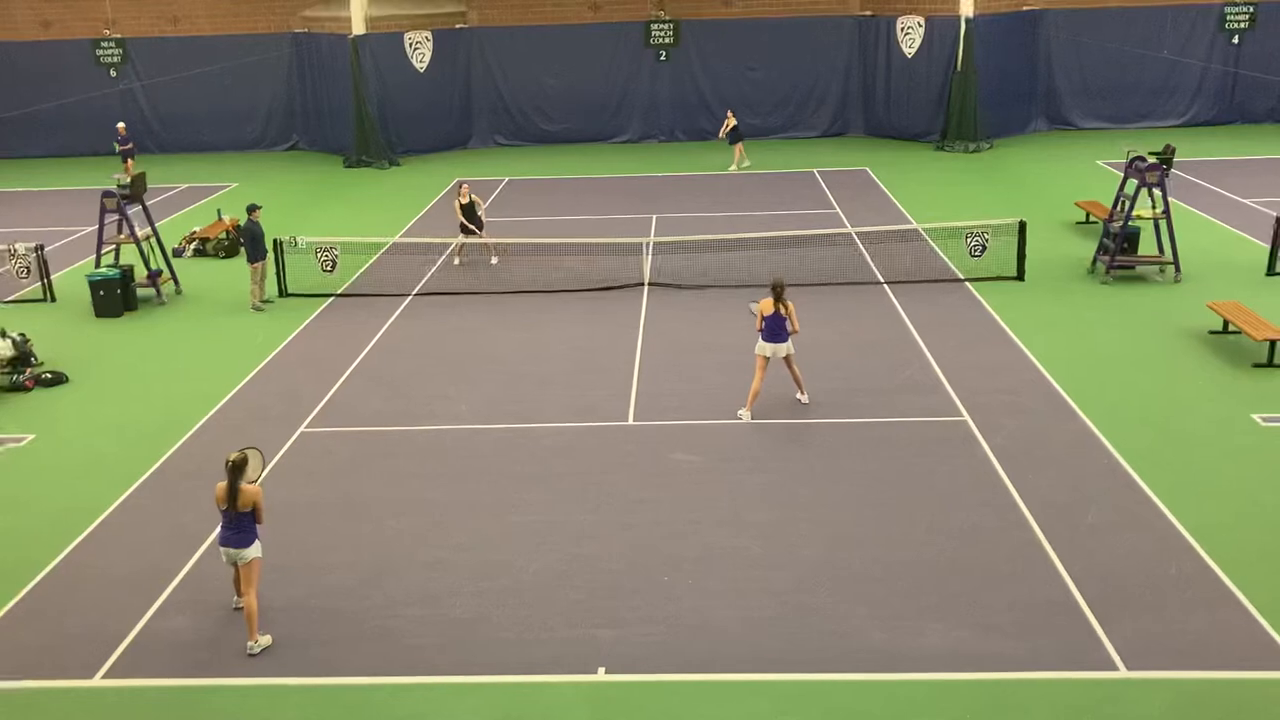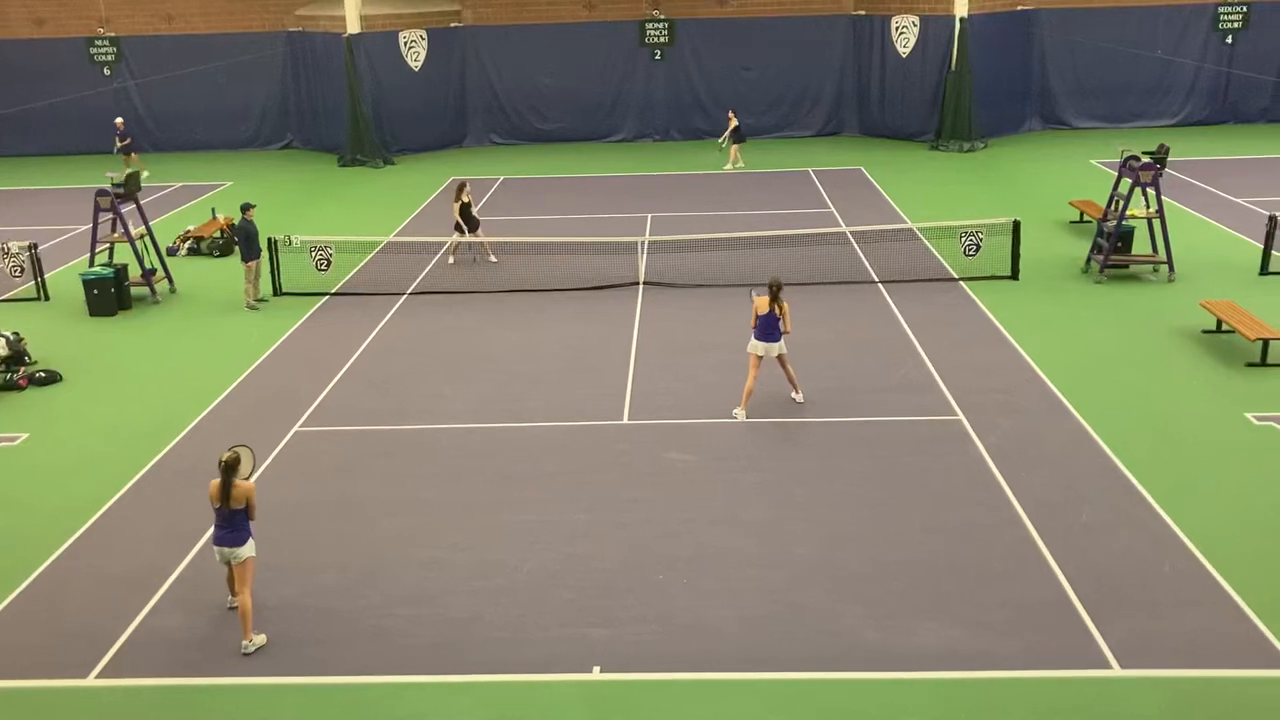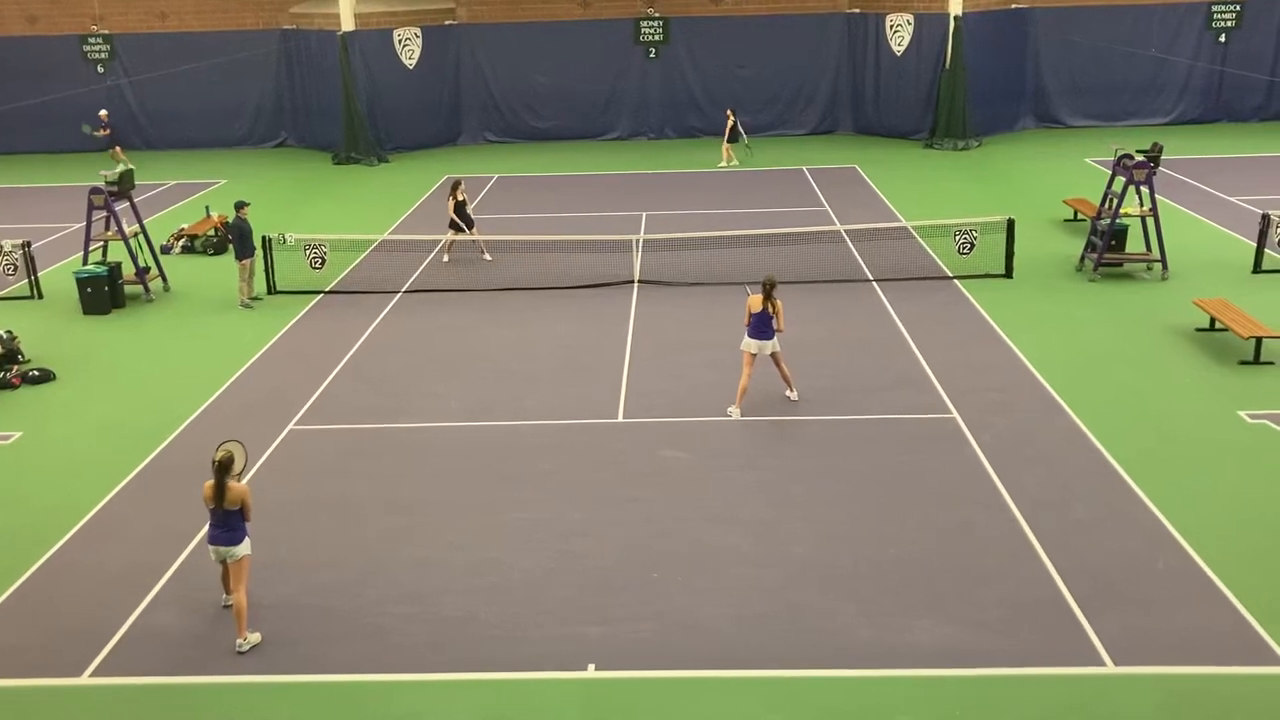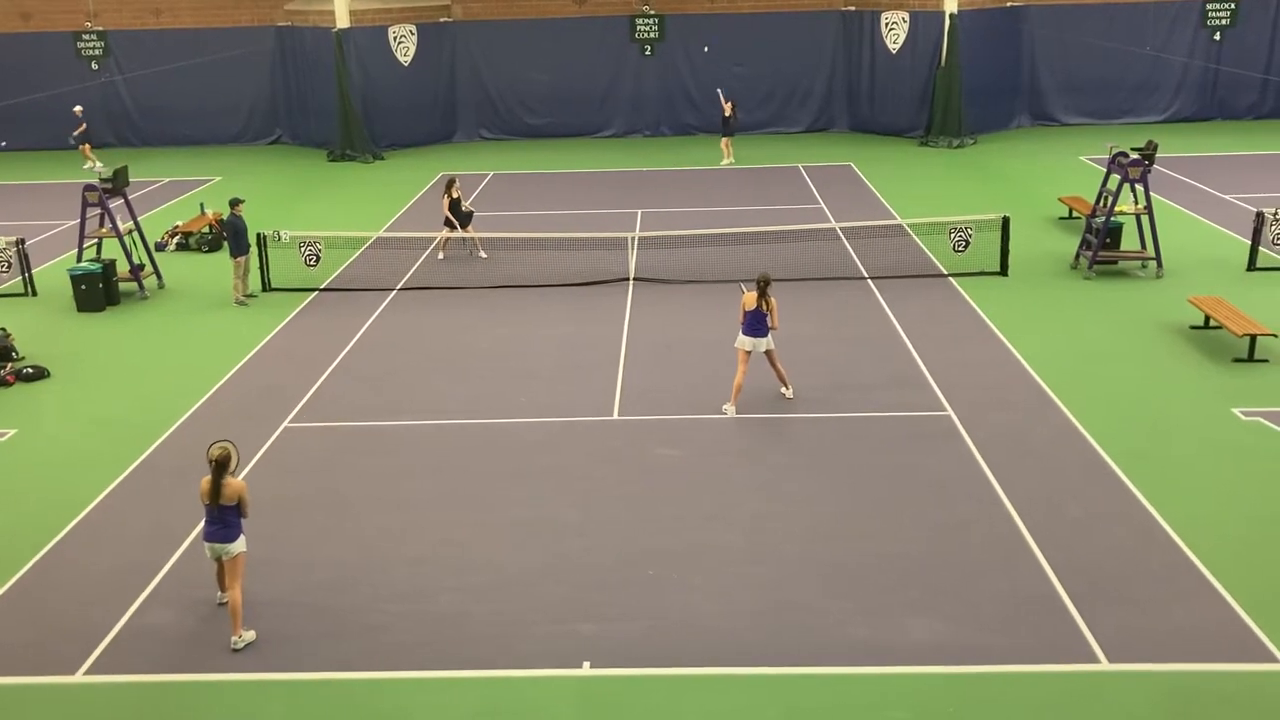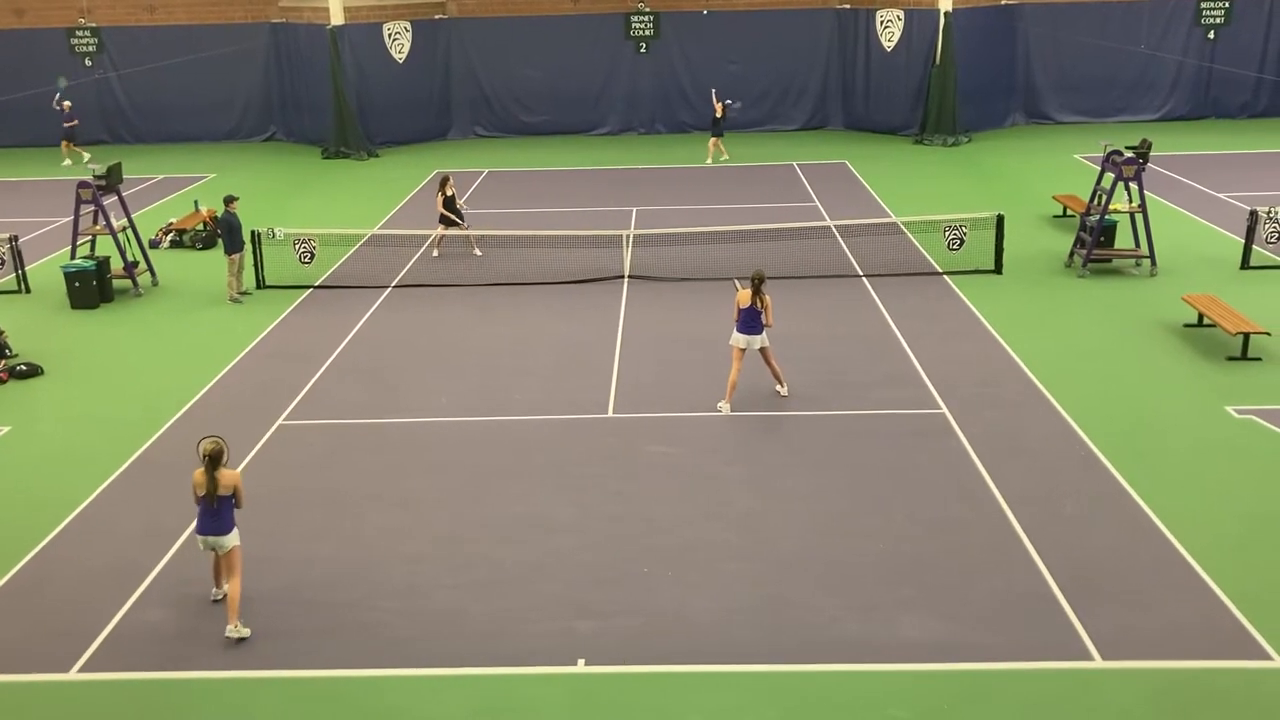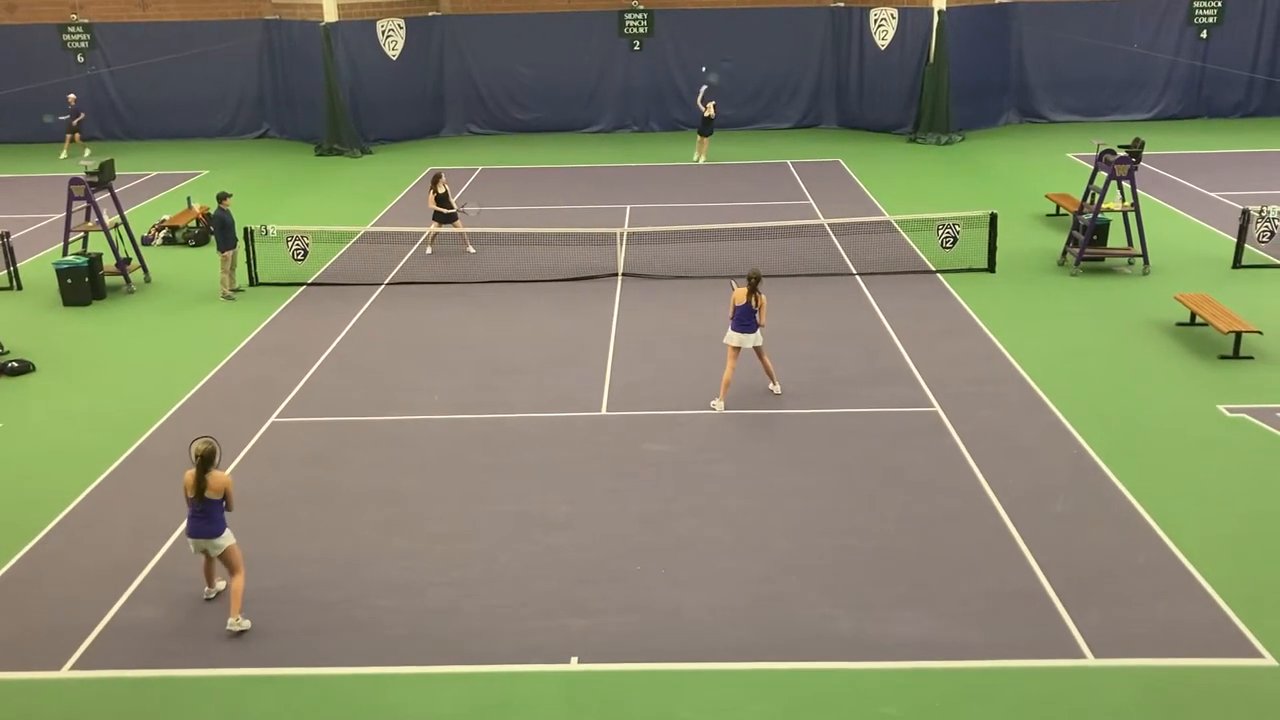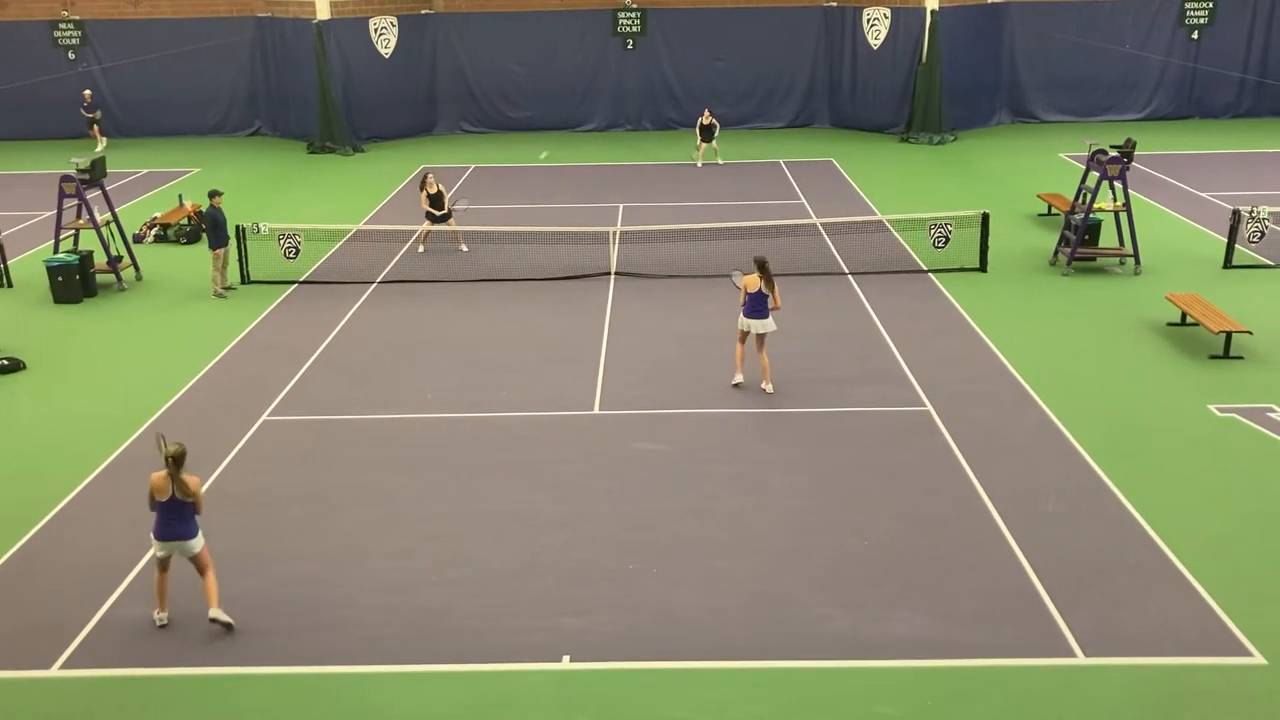
dt=0.5s
person 1, frame 1
left shoulder: (219, 489)
right shoulder: (254, 491)
right elbow: (260, 520)
left hip: (225, 544)
right hip: (247, 544)
left knee: (238, 570)
right knee: (250, 592)
left ankle: (238, 598)
right ankle: (254, 641)
person 1, frame 2
left shoulder: (213, 486)
right shoulder: (247, 487)
right elbow: (252, 516)
left hip: (219, 543)
right hip: (240, 543)
left knee: (231, 569)
right knee: (244, 591)
left ankle: (233, 598)
right ankle: (248, 640)
person 1, frame 3
left shoulder: (207, 488)
right shoulder: (241, 489)
right elbow: (247, 518)
left hip: (214, 542)
right hip: (236, 542)
left knee: (226, 567)
right knee: (240, 589)
left ankle: (228, 596)
right ankle: (243, 638)
person 1, frame 4
left shoulder: (204, 483)
right shoulder: (238, 486)
right elbow: (244, 514)
left hip: (210, 539)
right hip: (231, 539)
left knee: (221, 565)
right knee: (235, 586)
left ankle: (222, 594)
right ankle: (237, 636)
person 1, frame 5
left shoulder: (197, 476)
right shoulder: (233, 477)
right elbow: (239, 505)
left hip: (203, 533)
right hip: (225, 533)
left knee: (219, 554)
right knee: (234, 577)
left ankle: (219, 589)
right ankle: (233, 626)
person 1, frame 6
left shoulder: (188, 477)
right shoulder: (224, 479)
right elbow: (230, 508)
left hip: (193, 534)
right hip: (217, 533)
left knee: (209, 556)
right knee: (238, 572)
left ankle: (211, 588)
right ankle: (234, 619)
person 1, frame 7
left shoulder: (155, 479)
right shoulder: (193, 483)
left elbow: (152, 508)
right elbow: (198, 512)
left hip: (163, 537)
right hip: (189, 536)
left knee: (161, 571)
right knee: (207, 572)
left ankle: (161, 614)
right ankle: (215, 611)
